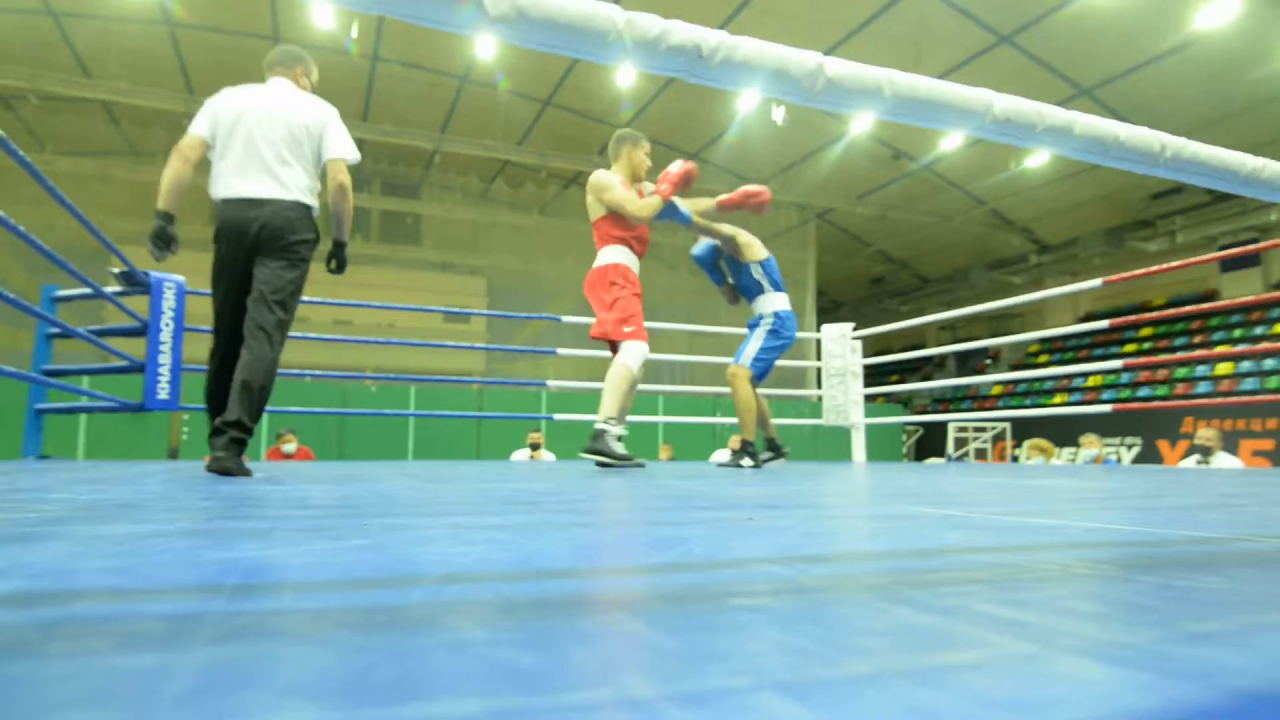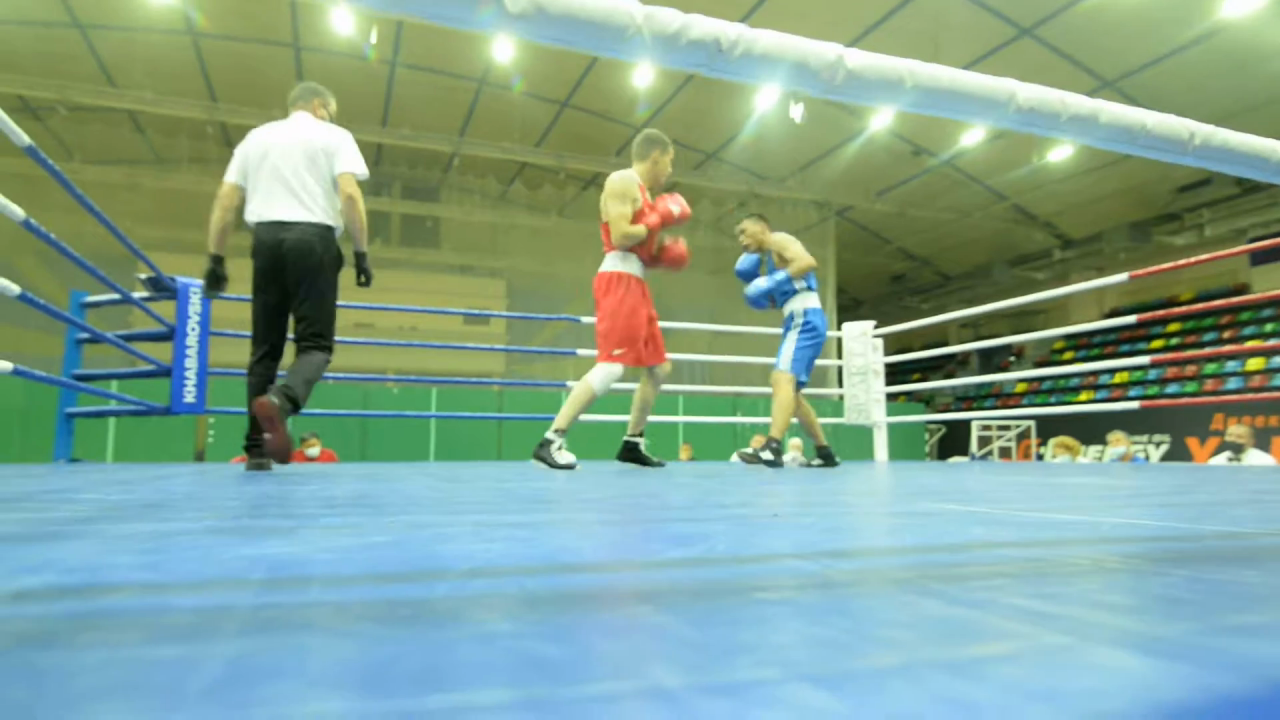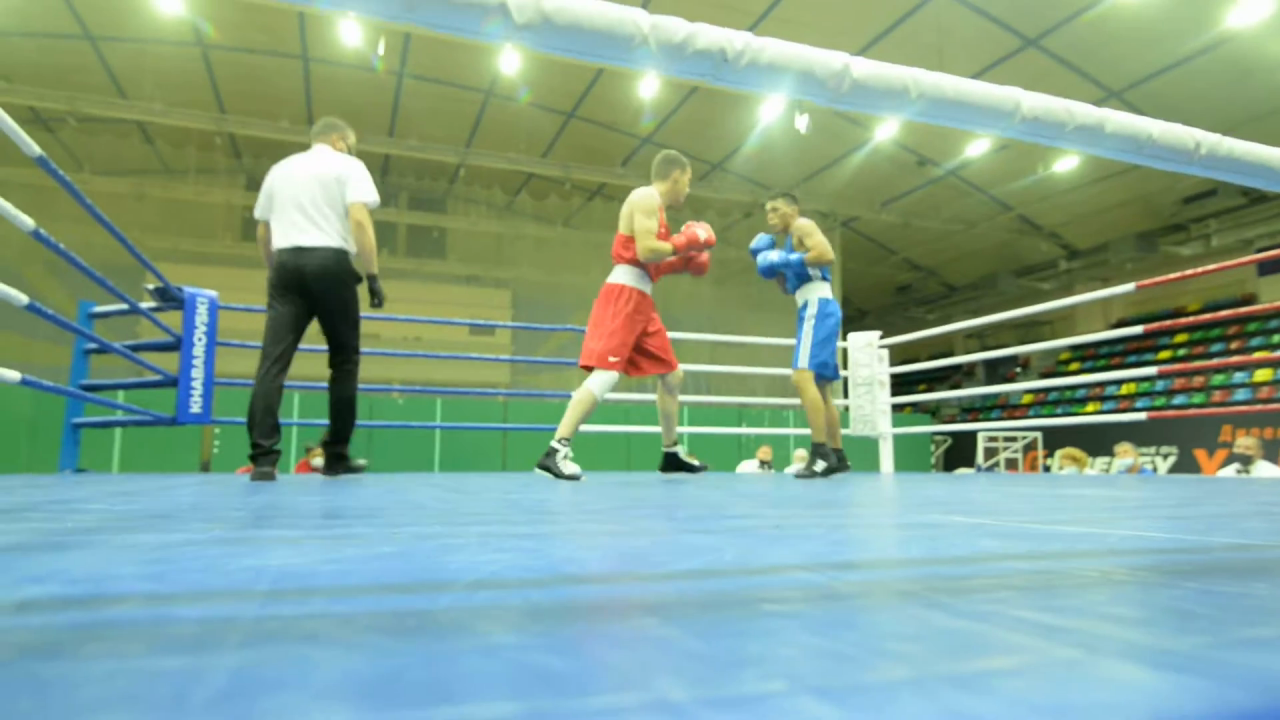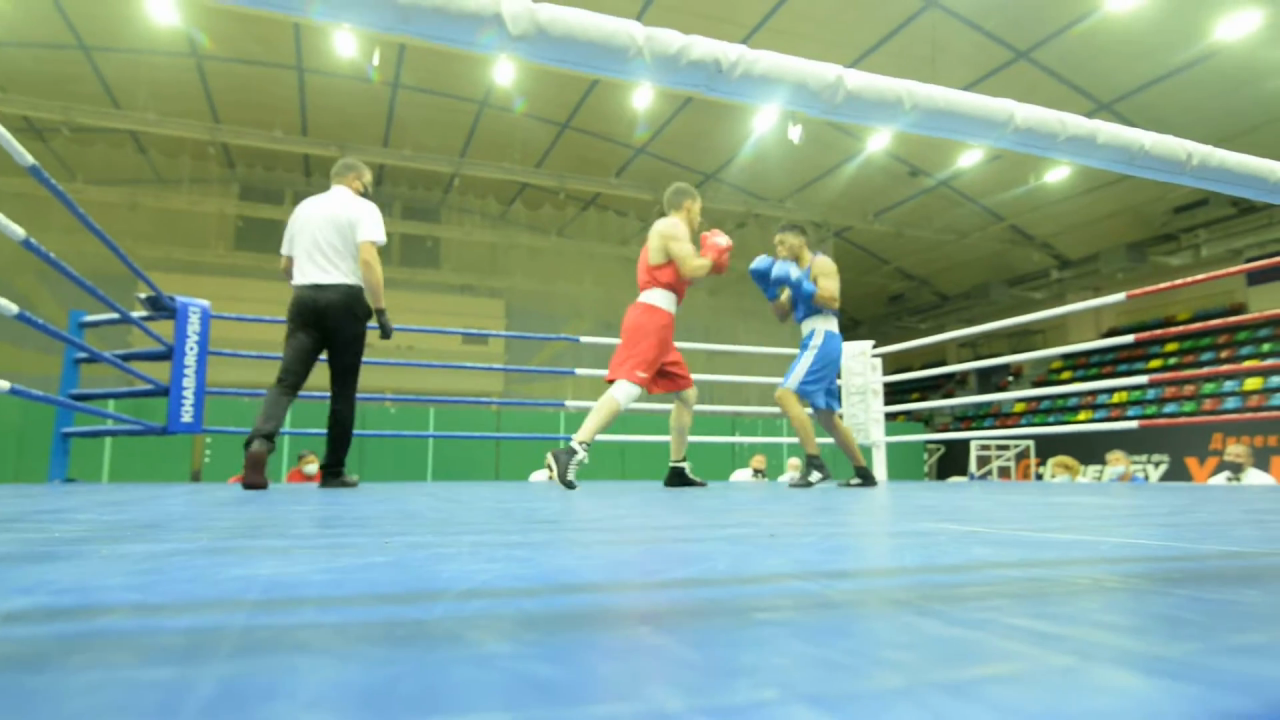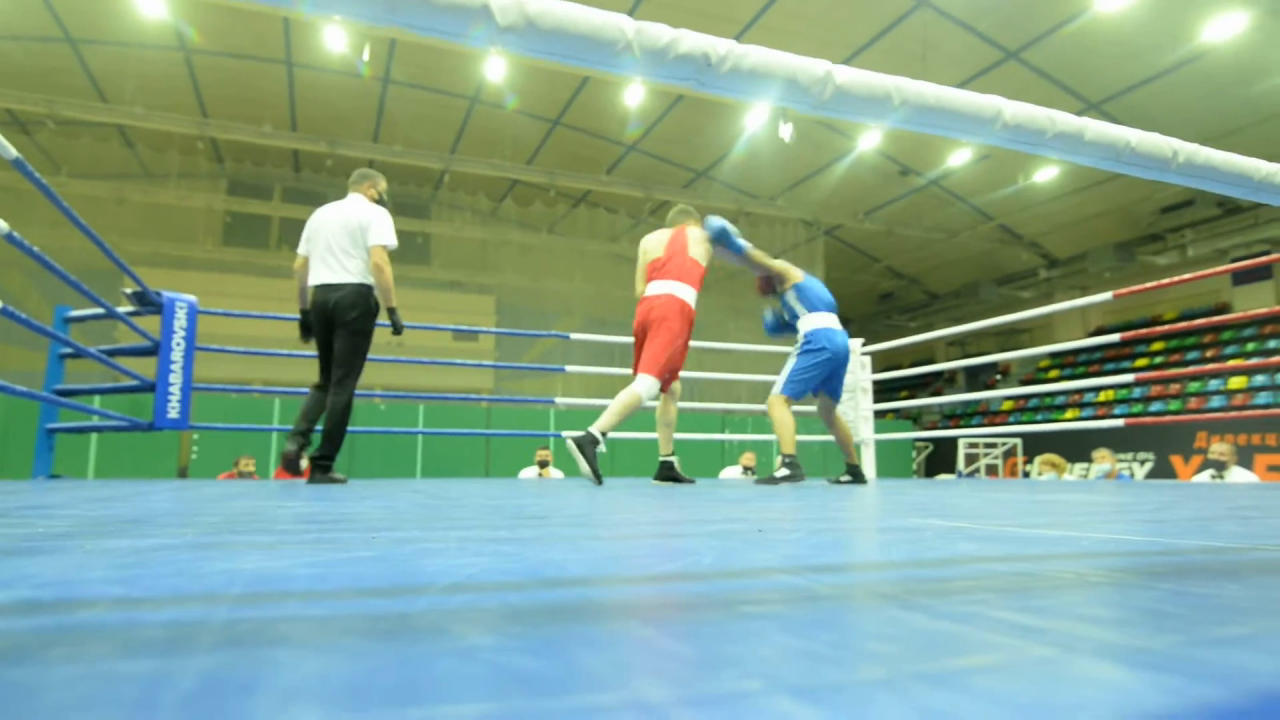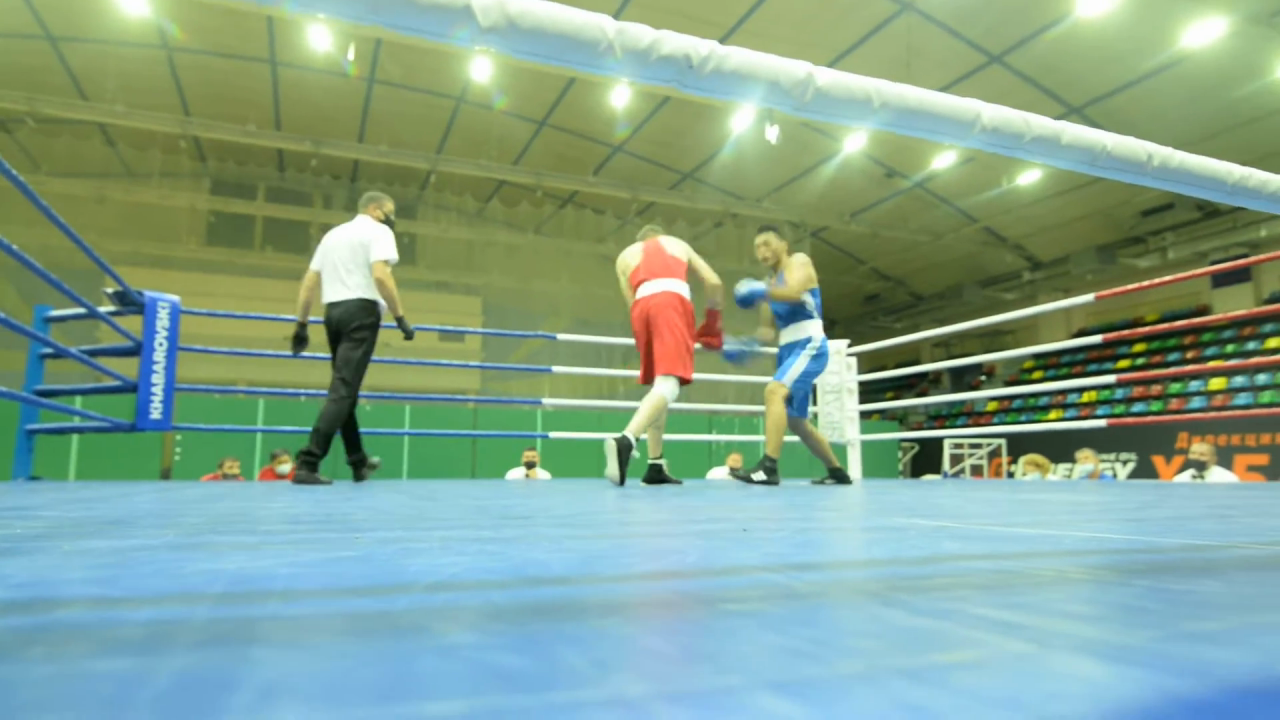
dt=0.2s
person 1, frame 1
left shoulder: (226, 99)
right shoulder: (319, 111)
left elbow: (184, 154)
right elbow: (340, 181)
left wrist: (164, 216)
right wrist: (340, 239)
left hip: (233, 219)
right hip: (289, 223)
left knee: (227, 337)
right knee: (264, 332)
person 1, frame 2
left shoulder: (257, 137)
right shoulder: (334, 136)
left elbow: (225, 200)
right elbow: (350, 194)
left wrist: (216, 258)
right wrist: (361, 253)
left hip: (266, 240)
right hip: (312, 242)
left knee: (265, 349)
right knee: (315, 344)
left ankle: (258, 448)
right ankle: (278, 402)
person 1, frame 3
left shoulder: (280, 169)
right shoulder: (349, 167)
left elbow: (263, 234)
right elbow: (359, 219)
right wrist: (373, 277)
left hip: (287, 266)
right hip: (330, 266)
left knee: (274, 361)
right knee: (344, 363)
left ankle: (263, 456)
right ankle: (335, 453)
person 1, frame 4
left shoulder: (303, 207)
right shoulder: (362, 208)
left elbow: (286, 266)
right elbow: (368, 259)
right wrist: (381, 311)
left hip: (305, 299)
right hip: (344, 300)
left knee: (287, 382)
right knee: (343, 390)
left ankle: (261, 443)
right ankle: (333, 470)
person 1, frame 5
left shoulder: (320, 213)
right shoulder: (374, 213)
left elbow: (300, 267)
right elbow: (379, 261)
left wrist: (304, 312)
right wrist: (392, 310)
left hip: (320, 298)
right hip: (355, 298)
left knee: (326, 382)
right knee: (343, 384)
left ankle: (296, 441)
right ankle: (322, 464)
person 1, frame 6
left shoulder: (332, 234)
right shoulder: (378, 231)
left elbow: (308, 282)
right elbow: (381, 275)
left wrist: (301, 324)
right wrist: (401, 318)
left hip: (333, 313)
right hip: (361, 312)
left knee: (345, 388)
right knee: (343, 389)
left ankle: (358, 460)
right ankle: (308, 461)
person 2, frame 1
left shoulder: (637, 187)
right shoulder: (601, 179)
left elbow: (687, 208)
right elbow: (640, 211)
left wrist: (731, 199)
right wrist: (669, 183)
left hip: (624, 280)
right hip: (612, 275)
left knee: (631, 360)
right knee: (635, 348)
left ankle: (609, 447)
right ankle: (603, 431)
person 2, frame 2
left shoulder: (642, 191)
right shoulder: (623, 180)
right elbow: (620, 238)
left wrist: (662, 250)
right wrist: (661, 220)
left hip: (633, 286)
right hip: (618, 282)
left knee: (659, 368)
right knee: (611, 368)
left ankle: (632, 444)
right ankle: (551, 441)
person 2, frame 3
left shoulder: (655, 206)
right shoulder: (646, 197)
right elbow: (645, 252)
left wrist: (683, 262)
right wrist: (686, 244)
left hip: (640, 302)
right hip: (622, 296)
left knee: (671, 376)
right knee: (605, 375)
left ankle: (672, 453)
right ankle: (557, 451)
person 2, frame 4
left shoulder: (656, 233)
right shoulder: (674, 228)
right elbow: (692, 272)
left wrist: (710, 262)
right wrist: (714, 252)
left hip: (655, 319)
right hip: (653, 317)
left knee: (687, 395)
right knee: (627, 389)
left ankle: (678, 469)
right ankle: (570, 452)
person 2, frame 5
left shoulder: (651, 240)
right shoulder: (700, 237)
left elbow: (640, 291)
left hip: (649, 305)
right hip: (677, 308)
left knee: (671, 388)
right knee: (648, 384)
left ankle: (667, 463)
right ankle: (590, 438)
person 2, frame 6
left shoulder: (624, 257)
right shoulder: (678, 245)
right elbow: (713, 282)
right wrist: (713, 323)
left hip: (643, 308)
right hip: (671, 303)
left knee: (664, 384)
right knee: (667, 382)
left ankle: (656, 466)
right ankle: (625, 441)
person 3, frame 1
left shoulder: (732, 236)
right shoulder: (736, 258)
right elbow: (733, 298)
right wrist: (714, 270)
left hip: (775, 320)
right hip: (770, 321)
left knee: (738, 374)
right knee: (746, 382)
left ankle: (748, 451)
right ankle: (772, 444)
person 3, frame 2
left shoulder: (780, 241)
right shoulder: (770, 259)
left elbow: (808, 263)
right elbow: (775, 302)
left wrist: (774, 282)
right wrist: (756, 282)
left hip: (806, 320)
right hip: (799, 322)
left knee: (782, 377)
right knee: (792, 389)
left ankle: (772, 448)
right ankle: (825, 452)
person 3, frame 3
left shoulder: (803, 225)
right shoulder: (789, 239)
left elbow: (828, 256)
right elbow: (788, 286)
left wrist: (787, 259)
right wrist: (771, 265)
left hip: (819, 309)
right hip: (813, 312)
left knee: (803, 377)
right knee: (820, 388)
left ankle: (822, 452)
right ankle: (836, 454)
person 3, frame 4
left shoulder: (821, 263)
right shoulder: (796, 273)
left elbow: (832, 301)
right elbow: (781, 315)
left wrist: (799, 284)
right wrist: (768, 286)
left hip: (822, 341)
right hip: (821, 344)
left knee: (786, 396)
right knee: (827, 416)
left ankle: (816, 465)
right ankle: (864, 473)
person 3, frame 5
left shoulder: (782, 274)
right shoulder: (804, 285)
left elbow: (761, 260)
left wrist: (731, 237)
right wrist: (785, 325)
left hip: (818, 341)
right hip: (839, 342)
left knee: (777, 401)
right knee: (827, 411)
left ankle: (790, 464)
right ankle: (854, 469)
person 3, frame 6
left shoulder: (800, 262)
right shoulder: (770, 279)
left elbow: (793, 291)
right elbow: (770, 331)
left wrist: (759, 290)
left hip: (811, 345)
right hip: (788, 350)
left knee: (775, 391)
right knee: (797, 425)
left ankle: (767, 467)
right ankle: (838, 471)
